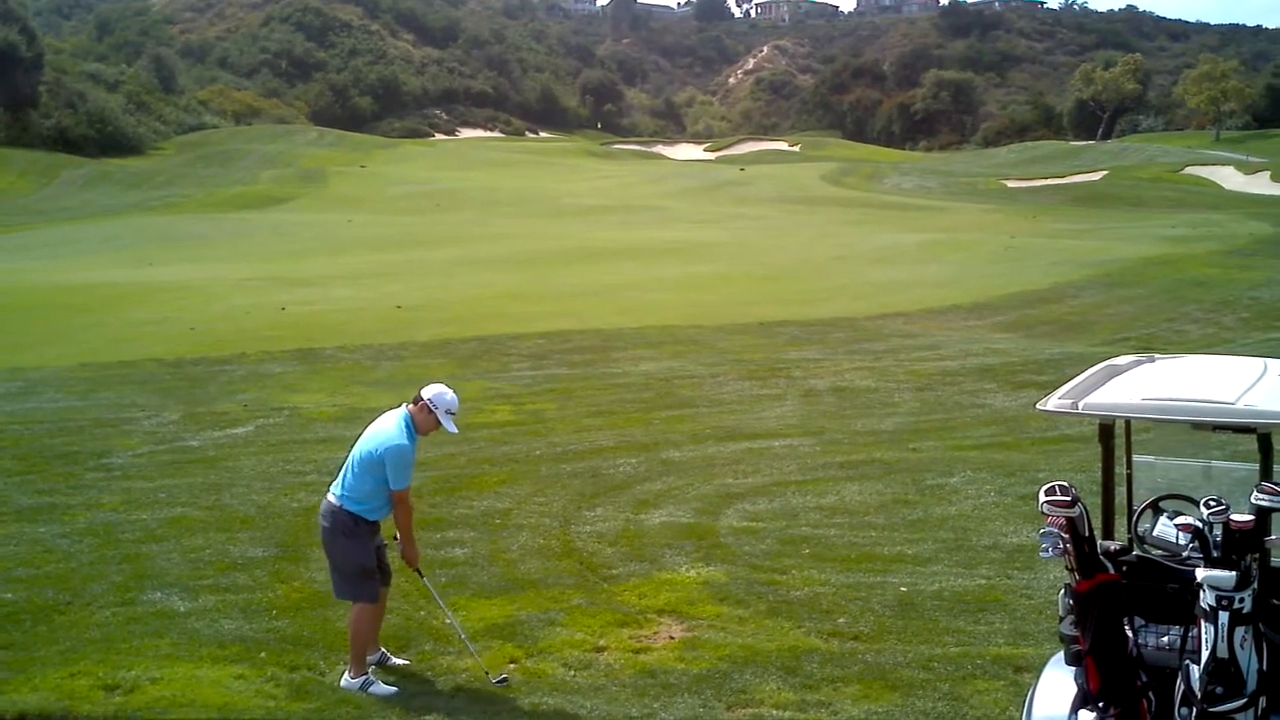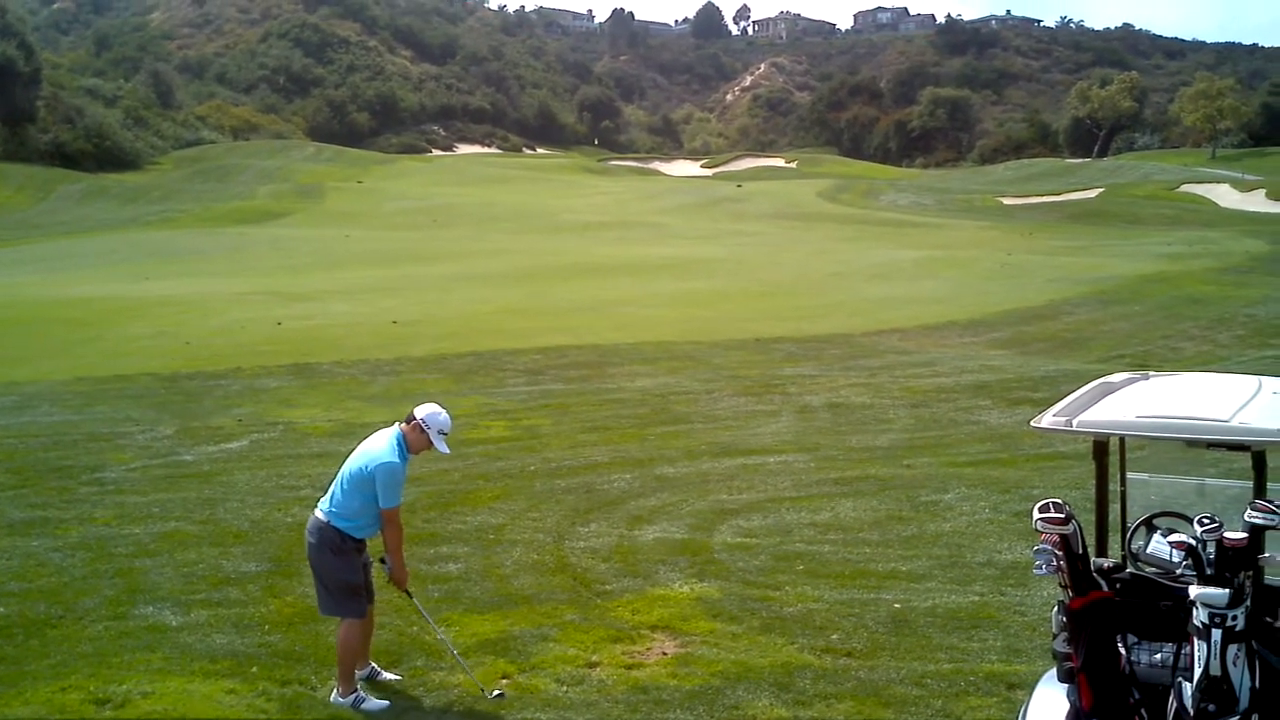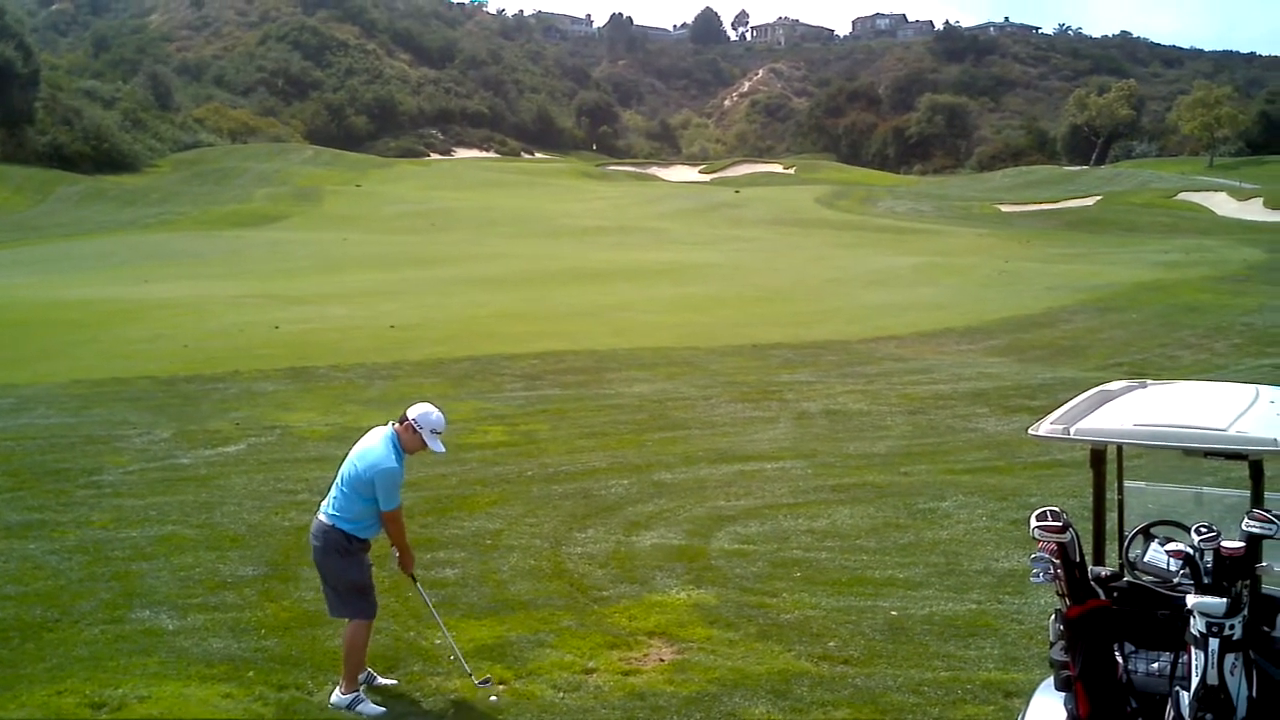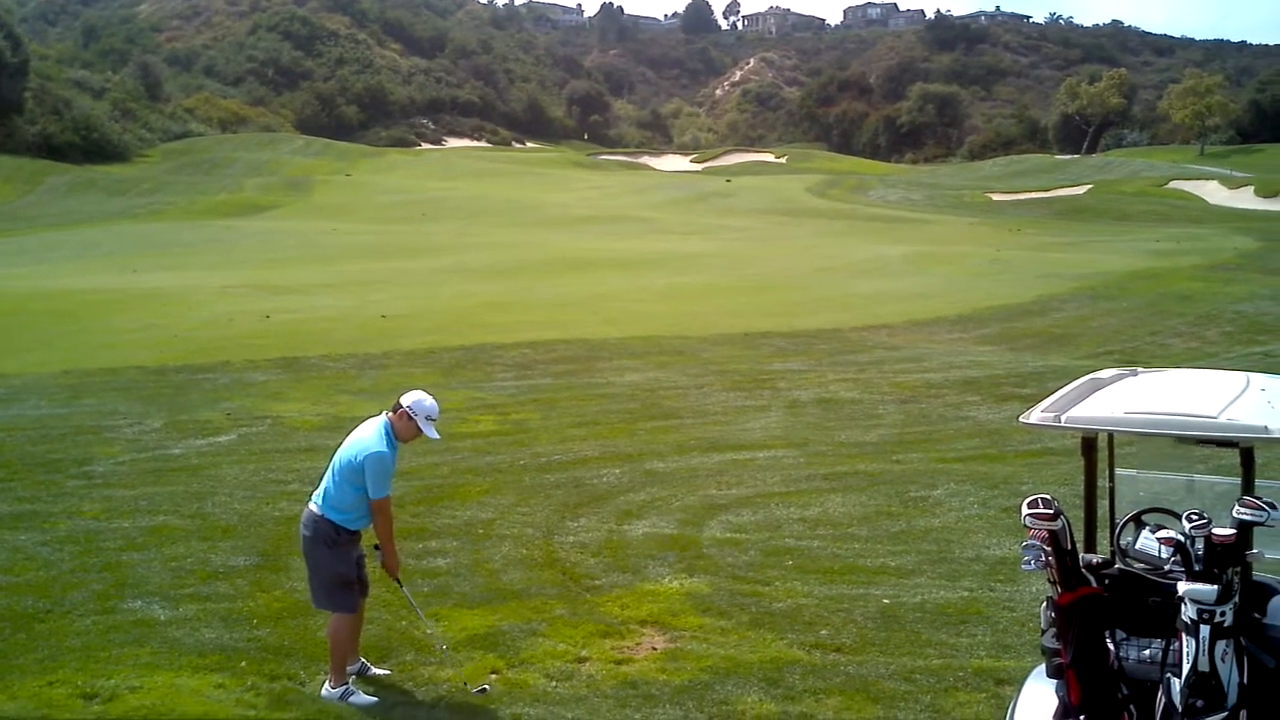
dt=0.5s
person 1, frame 1
left shoulder: (396, 418)
right shoulder: (399, 444)
left elbow: (397, 497)
right elbow: (401, 503)
left wrist: (403, 537)
right wrist: (409, 545)
left hip: (358, 516)
right hip: (346, 521)
left knee: (380, 585)
right knee: (366, 596)
left ankle: (372, 651)
right ankle: (356, 673)
person 1, frame 2
left shoulder: (389, 437)
right shoulder: (390, 462)
left elbow: (386, 517)
right elbow: (391, 522)
left wrist: (391, 557)
right wrist: (398, 566)
left hip: (344, 533)
right hip: (332, 537)
left knee: (365, 604)
right knee: (353, 613)
left ankle: (362, 666)
right ankle: (345, 691)
person 1, frame 3
left shoulder: (380, 434)
right shoulder: (387, 466)
right elbow: (392, 519)
left wrist: (398, 546)
right wrist: (406, 554)
left hip: (343, 533)
right hip: (338, 540)
left knee: (364, 608)
right knee: (361, 613)
left ankle: (359, 671)
right ankle: (347, 691)
person 1, frame 4
left shoulder: (377, 426)
right shoulder: (378, 452)
right elbow: (381, 511)
left wrist: (385, 548)
right wrist: (390, 554)
left hip: (340, 525)
right hip: (328, 530)
left knee: (357, 597)
right knee: (344, 606)
left ankle: (352, 661)
right ankle: (336, 683)
